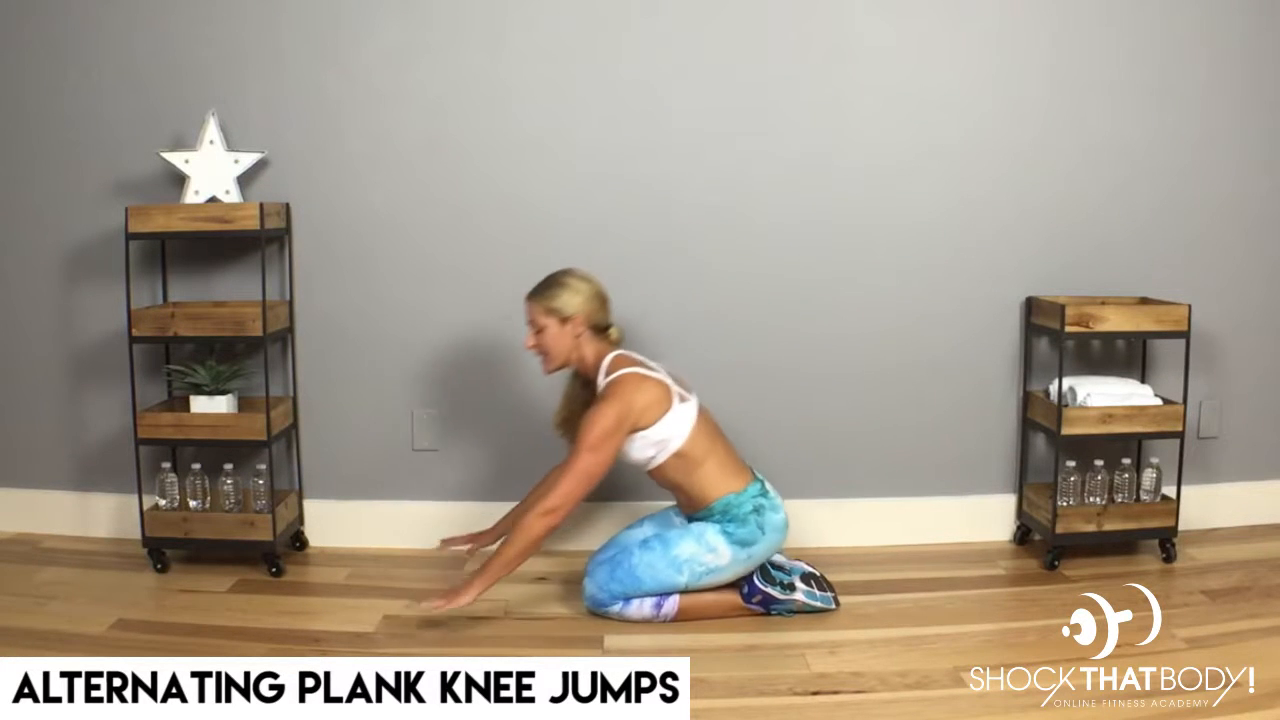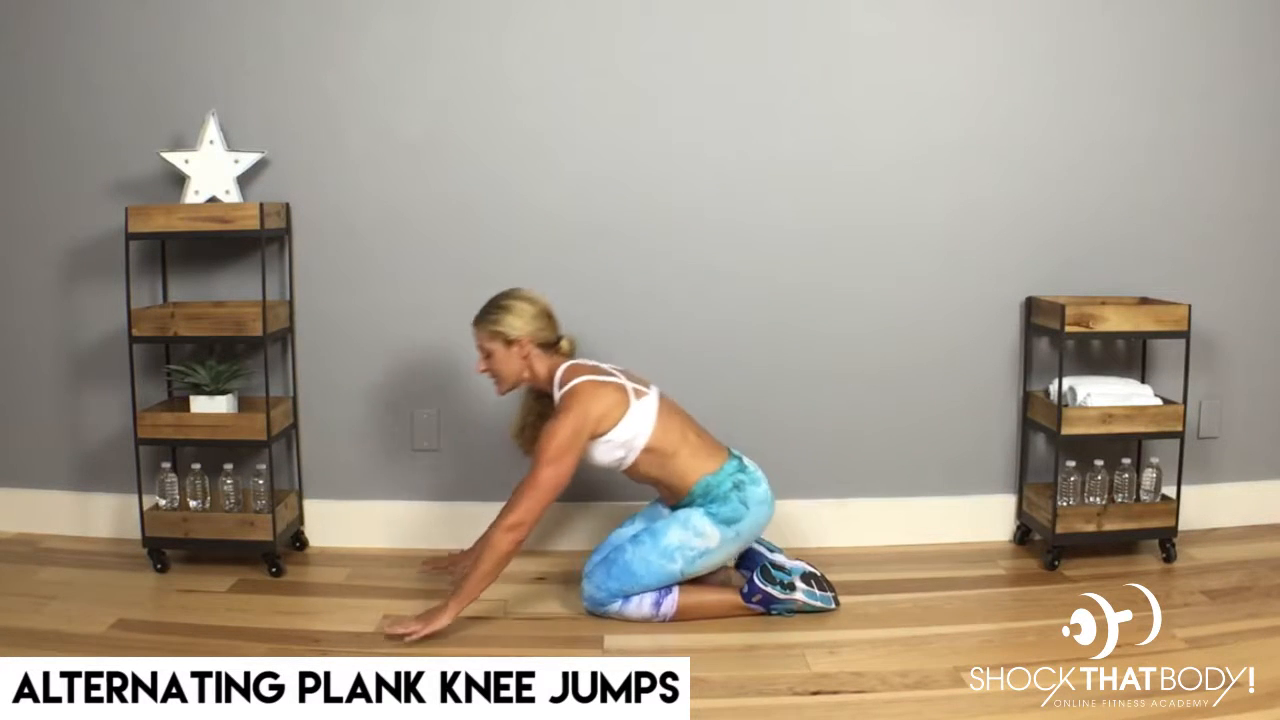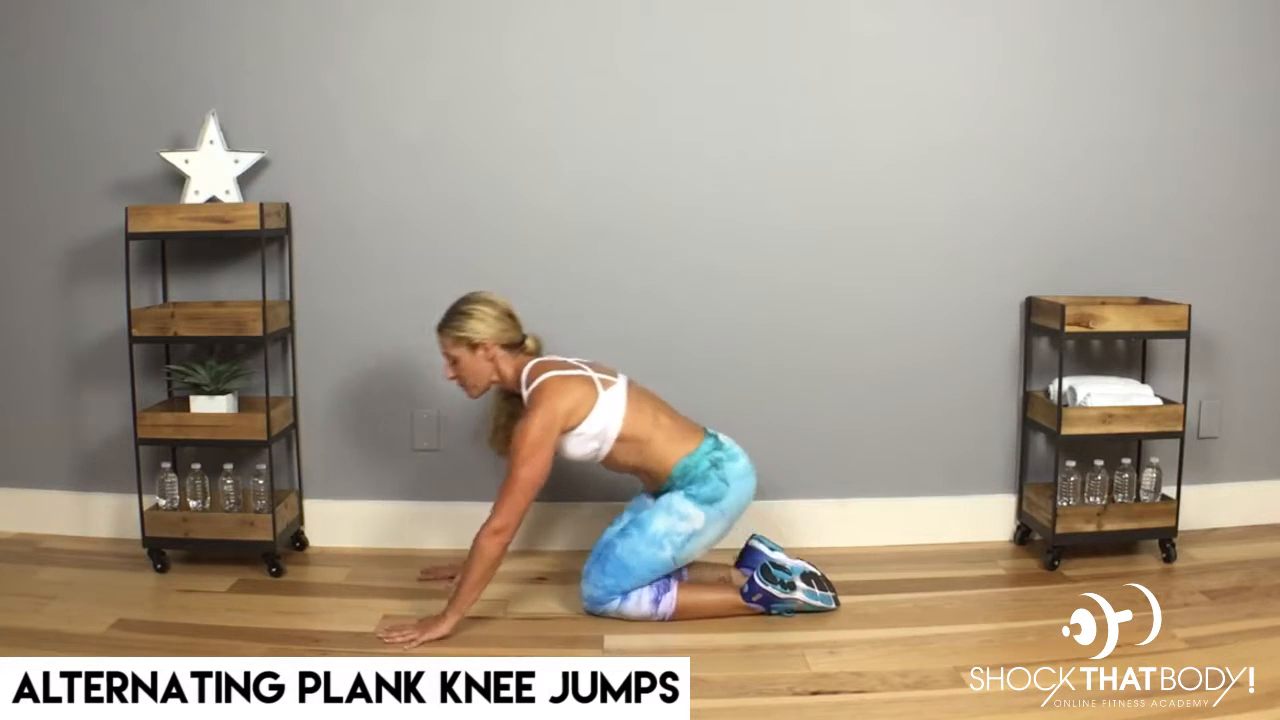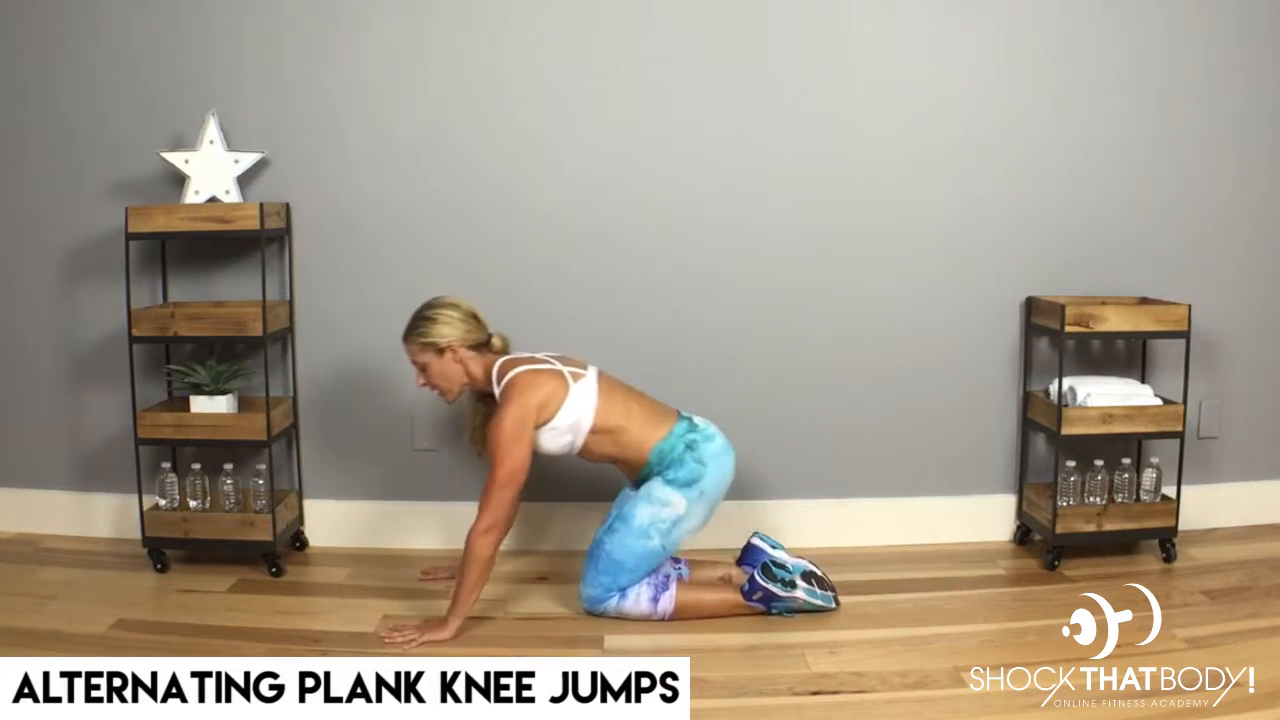
dt=0.2s
person 1, frame 1
left shoulder: (621, 394)
right shoulder: (615, 373)
left elbow: (552, 508)
right elbow: (568, 471)
left wrist: (475, 585)
right wrist: (497, 530)
left hip: (741, 523)
right hip: (715, 515)
left knee: (602, 589)
right knee: (605, 568)
left ankle: (755, 594)
right ankle: (752, 570)
person 1, frame 2
left shoulder: (577, 405)
right shoulder: (574, 380)
left elbow: (517, 523)
right elbow: (533, 489)
left wrist: (448, 609)
right wrist: (473, 555)
left hip: (729, 503)
right hip: (709, 495)
left knee: (602, 590)
right knee: (608, 568)
left ankle: (757, 593)
right ankle: (747, 568)
person 1, frame 3
left shoulder: (546, 404)
right shoulder: (545, 377)
left elbow: (501, 526)
right elbow: (514, 499)
left wrist: (447, 618)
right wrist: (471, 567)
left hip: (711, 484)
right hip: (698, 475)
left knee: (601, 592)
right knee: (613, 569)
left ankle: (758, 593)
right ankle: (753, 569)
person 1, frame 4
left shoulder: (514, 401)
right shoulder: (514, 374)
left elbow: (489, 524)
right elbow: (506, 499)
left wrist: (450, 622)
right wrist: (472, 567)
left hip: (690, 465)
right hip: (687, 453)
left knee: (601, 594)
right knee: (622, 569)
left ankle: (758, 593)
right ankle: (753, 570)
